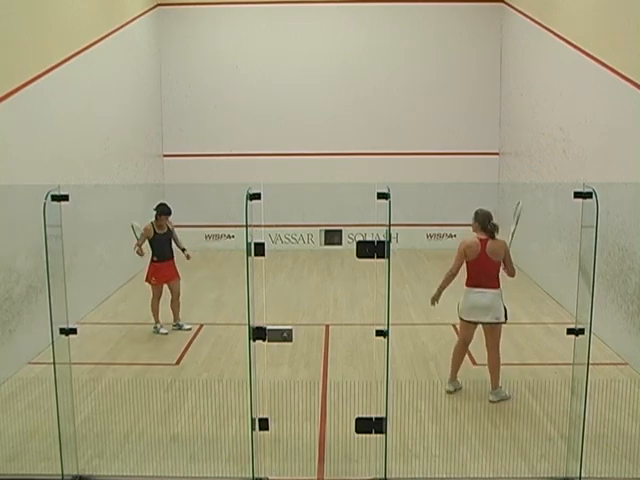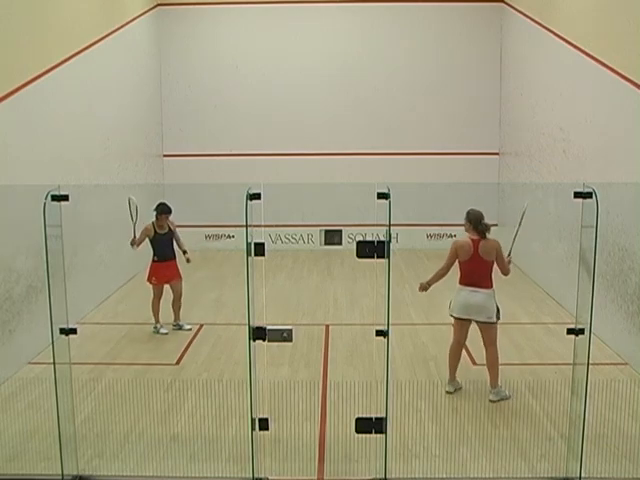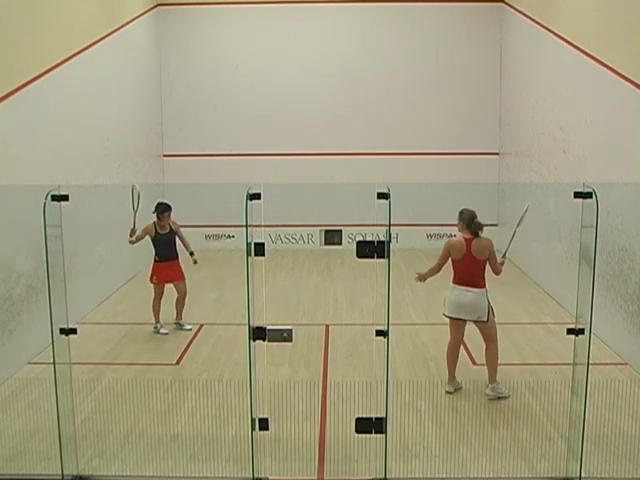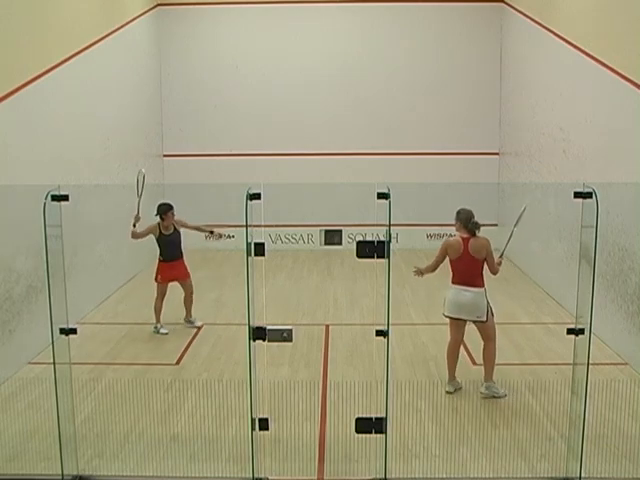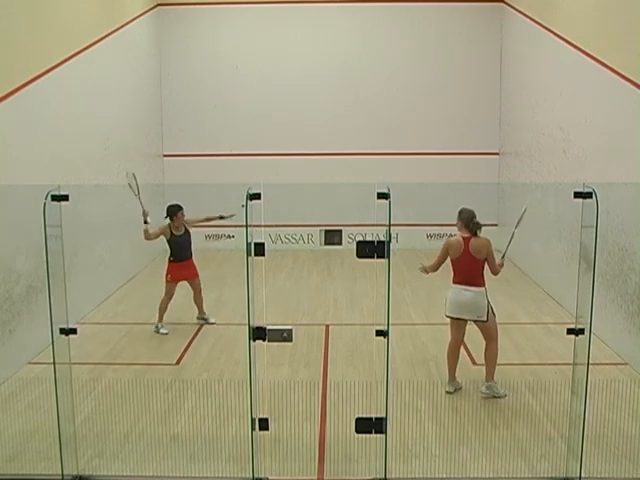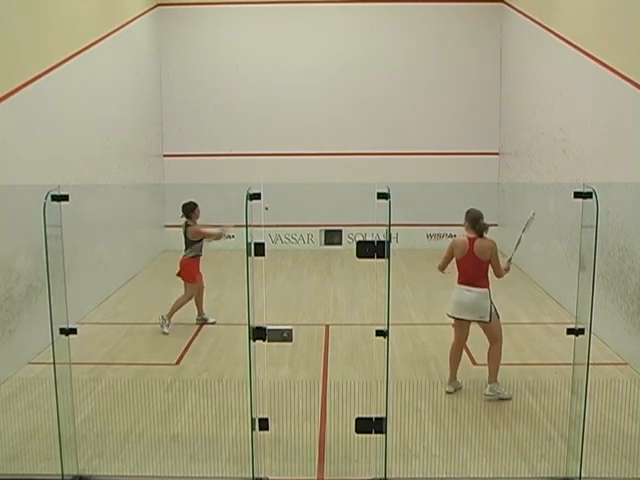
dt=0.2s
person 1, frame 1
left shoulder: (467, 244)
right shoulder: (501, 245)
left elbow: (453, 271)
right elbow: (511, 273)
left wrist: (438, 291)
left hip: (471, 297)
right hip: (492, 298)
left knee: (462, 342)
right knee: (493, 347)
left ankle: (452, 381)
right ankle: (495, 390)
person 1, frame 2
left shoulder: (459, 244)
right shoulder: (493, 245)
left elbow: (444, 270)
right elbow: (505, 272)
left wrist: (428, 283)
right wrist: (507, 262)
left hip: (464, 296)
right hip: (485, 297)
left knee: (458, 341)
right knee: (490, 345)
left ankle: (452, 382)
right ankle: (495, 390)
person 1, frame 3
left shoulder: (452, 243)
right shoulder: (486, 243)
left elbow: (437, 268)
right elbow: (497, 271)
left wrist: (424, 276)
right wrist: (501, 263)
left hip: (457, 295)
right hip: (478, 297)
left knee: (455, 340)
right knee: (491, 341)
left ankle: (451, 382)
right ankle: (492, 385)
person 1, frame 4
left shoulder: (449, 243)
right shoulder: (483, 242)
left elbow: (433, 267)
right elbow: (494, 271)
left wrist: (421, 271)
right wrist: (498, 263)
left hip: (456, 295)
right hip: (477, 296)
left knee: (455, 340)
right knee: (490, 340)
left ankle: (451, 382)
right ankle: (488, 384)
person 1, frame 5
left shoulder: (451, 243)
right shoulder: (484, 243)
left elbow: (434, 267)
right elbow: (494, 271)
left wrist: (426, 269)
right wrist: (500, 265)
left hip: (457, 294)
right hip: (477, 296)
left knee: (455, 340)
right knee: (492, 339)
left ankle: (451, 382)
right ankle: (489, 384)
person 1, frame 6
left shoulder: (457, 243)
right shoulder: (489, 244)
left elbow: (441, 267)
right elbow: (499, 274)
left wrist: (442, 268)
right wrist: (506, 268)
left hip: (460, 294)
right hip: (480, 297)
left knee: (459, 340)
right knee: (496, 341)
left ankle: (452, 382)
right ankle: (492, 386)
person 2, frame 1
left shoulder: (169, 224)
right shoulder: (148, 229)
left elbow: (176, 239)
right elbow: (138, 245)
left wrist: (184, 250)
right wrist: (138, 250)
left hip: (170, 264)
right hip: (157, 266)
left knee: (176, 294)
right knee: (157, 296)
left ankle: (177, 322)
right ankle: (157, 325)
person 2, frame 2
left shoulder: (171, 224)
right shoulder: (149, 229)
left elbow: (178, 240)
right elbow: (136, 245)
left wrist: (185, 252)
right wrist: (133, 244)
left hip: (172, 264)
right hip: (158, 266)
left knee: (178, 294)
right knee: (157, 296)
left ankle: (177, 322)
right ankle: (157, 325)
person 2, frame 3
left shoulder: (173, 224)
right shoulder: (150, 228)
left elbow: (183, 239)
right elbow: (133, 241)
left wrist: (191, 253)
right wrist: (132, 236)
left hip: (174, 264)
right hip: (160, 266)
left knee: (183, 293)
right knee: (158, 296)
left ankle: (178, 321)
right ankle: (157, 324)
person 2, frame 4
left shoulder: (176, 223)
right shoulder: (154, 228)
left elbow: (194, 227)
right elbow: (134, 236)
left wrist: (211, 232)
right wrist: (135, 224)
left hip: (179, 263)
right hip: (164, 265)
left knee: (189, 291)
right knee: (161, 296)
left ankle: (189, 318)
right ankle: (157, 324)
person 2, frame 5
left shoulder: (188, 222)
right shoulder: (165, 229)
left elbow: (204, 219)
right elbow: (148, 237)
left wrist: (221, 217)
right wrist: (146, 222)
left hip: (189, 263)
right hip: (175, 265)
left knee: (198, 290)
right knee: (168, 295)
left ankle: (202, 315)
right ankle: (159, 324)
person 2, frame 6
left shoulder: (189, 225)
right shoulder: (194, 229)
right elbow: (213, 236)
left hip: (189, 260)
right hip: (191, 263)
left knee: (200, 288)
right knee: (189, 295)
left ankle: (201, 316)
right ankle: (166, 318)
